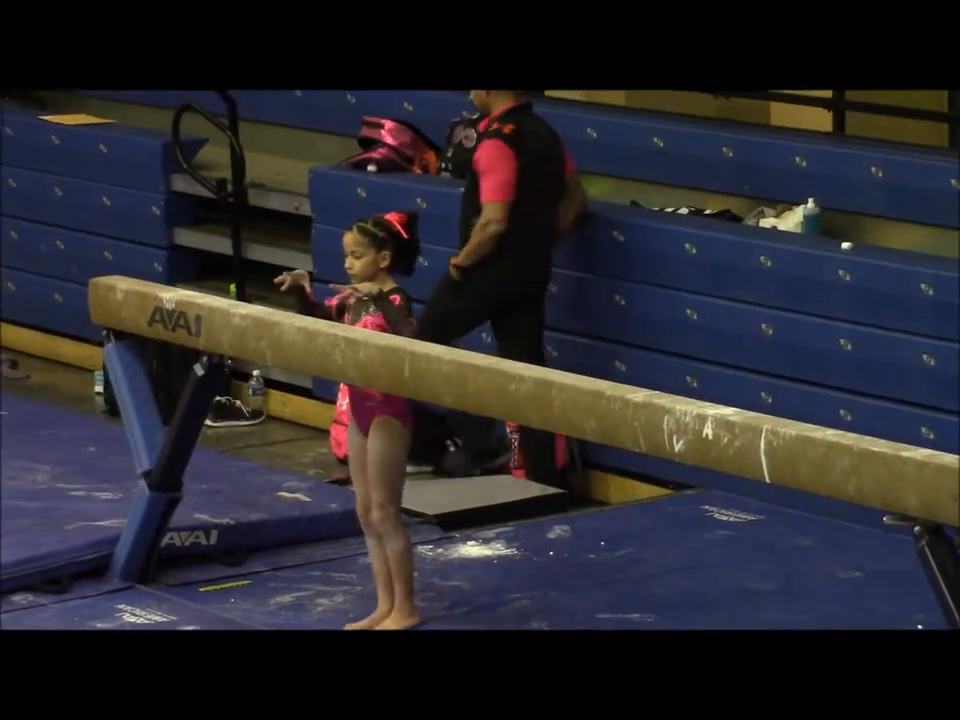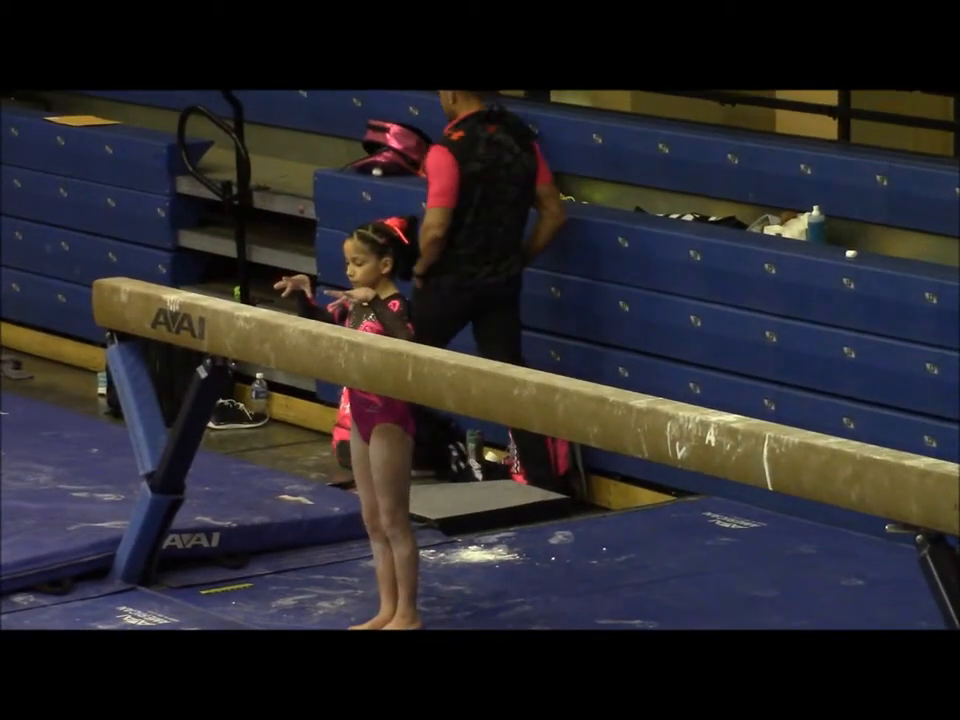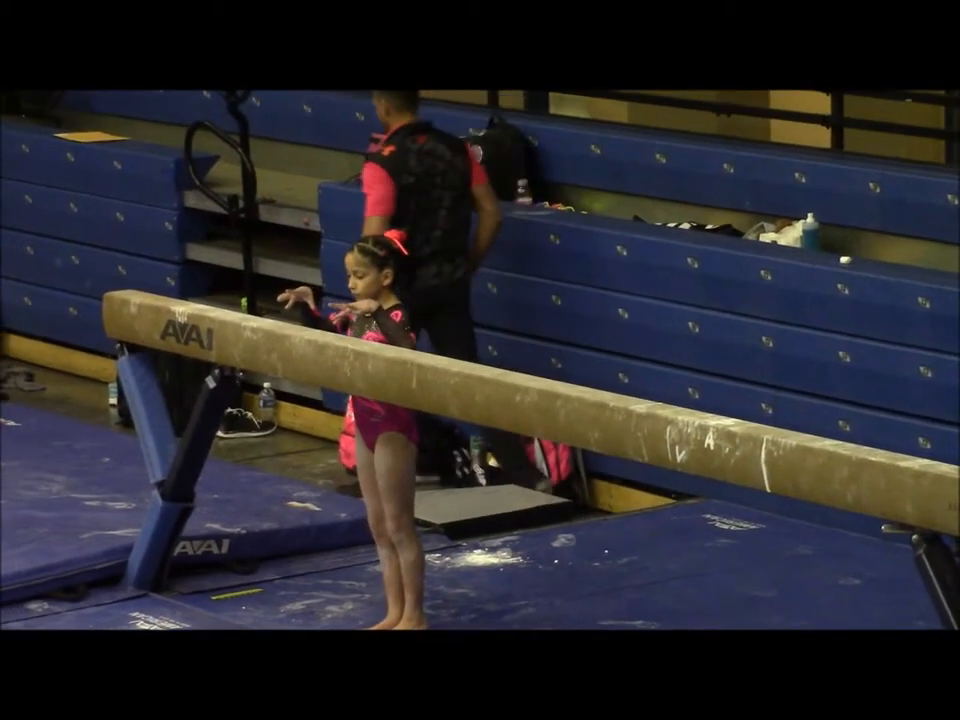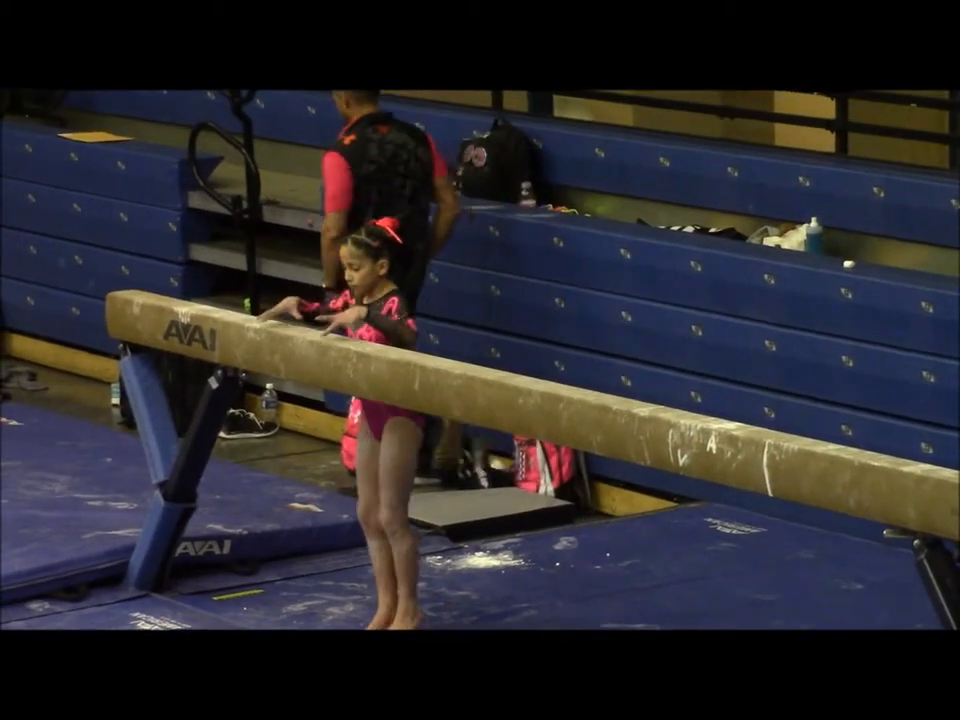
dt=0.3s
person 1, frame 1
left shoulder: (393, 299)
right shoulder: (352, 296)
left elbow: (410, 336)
right elbow: (318, 317)
left wrist: (380, 297)
right wrist: (301, 289)
left hip: (387, 413)
right hip: (360, 410)
left knee: (385, 516)
right knee: (368, 516)
left ankle: (405, 608)
right ankle: (384, 606)
person 1, frame 2
left shoulder: (394, 306)
right shoulder: (354, 303)
left elbow: (406, 343)
right elbow: (319, 322)
left wrist: (374, 302)
right wrist: (303, 294)
left hip: (389, 420)
right hip: (361, 417)
left knee: (394, 521)
right knee: (372, 521)
left ankle: (408, 614)
right ankle: (387, 610)
person 1, frame 3
left shoulder: (395, 316)
right shoulder: (356, 314)
left elbow: (409, 352)
right elbow: (322, 331)
left wrist: (377, 312)
right wrist: (306, 303)
left hip: (392, 428)
right hip: (365, 425)
left knee: (399, 527)
right knee: (378, 527)
left ankle: (414, 617)
right ankle: (394, 614)
person 1, frame 4
left shoulder: (393, 303)
right shoulder: (352, 298)
left elbow: (408, 337)
right elbow: (317, 314)
left wrist: (364, 315)
right wrist: (295, 305)
left hip: (400, 418)
right hip: (372, 417)
left knee: (391, 518)
right knee: (369, 517)
left ankle: (409, 609)
right ankle: (387, 607)
person 2, frame 1
left shoulder: (496, 141)
right shoulder: (541, 131)
left elbow: (494, 222)
right elbow: (575, 199)
left wrist: (461, 261)
left hip: (489, 271)
right hip: (530, 271)
left knee: (425, 340)
right knee: (527, 370)
left ankle: (478, 445)
right ankle: (545, 475)
person 2, frame 2
left shoulder: (448, 149)
right shoulder: (522, 140)
left elbow: (435, 229)
right elbow: (554, 214)
left wrist: (419, 269)
left hip: (453, 279)
right hip: (502, 278)
right ankle: (545, 483)
person 2, frame 3
left shoulder: (381, 162)
right shoulder: (456, 148)
left elbow: (375, 239)
right elbow: (491, 213)
right wrist: (468, 263)
left hip: (405, 285)
right hip: (450, 281)
right ankle: (521, 473)
person 2, frame 4
left shoulder: (341, 153)
right shoulder: (418, 139)
left elbow: (332, 228)
right elbow: (450, 205)
left wrist: (332, 281)
right wrist: (422, 257)
right hip: (410, 268)
